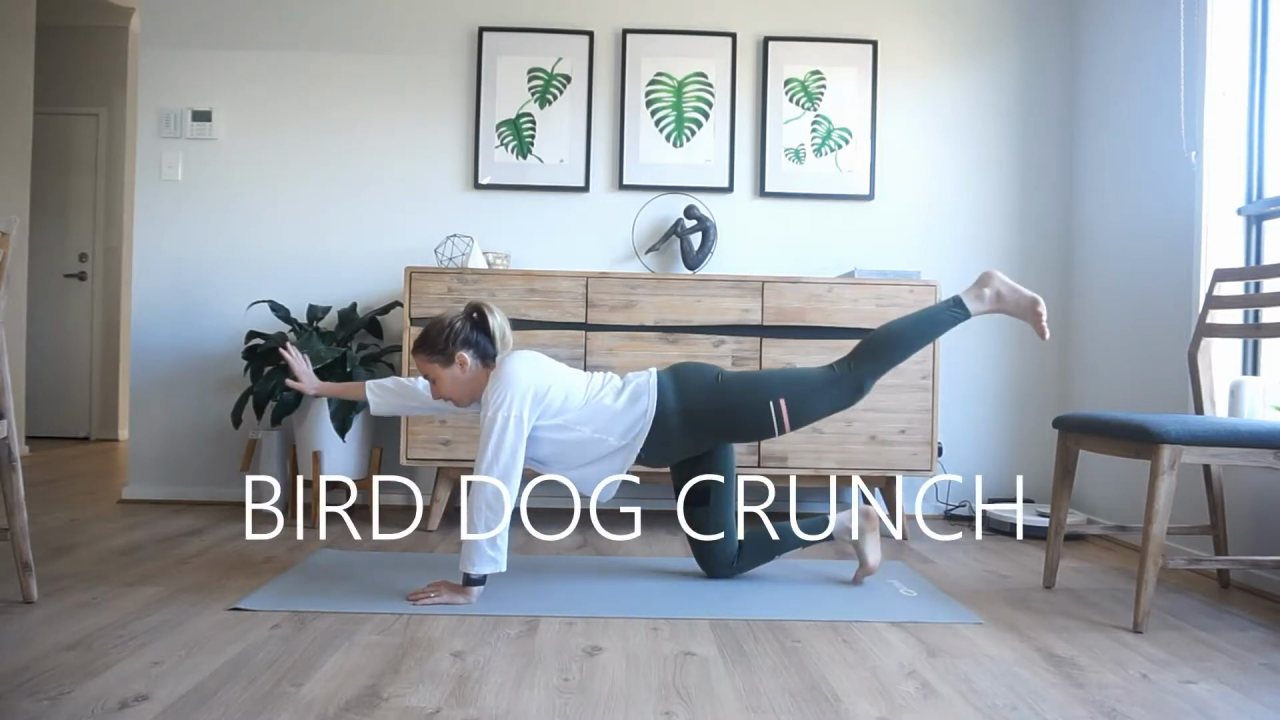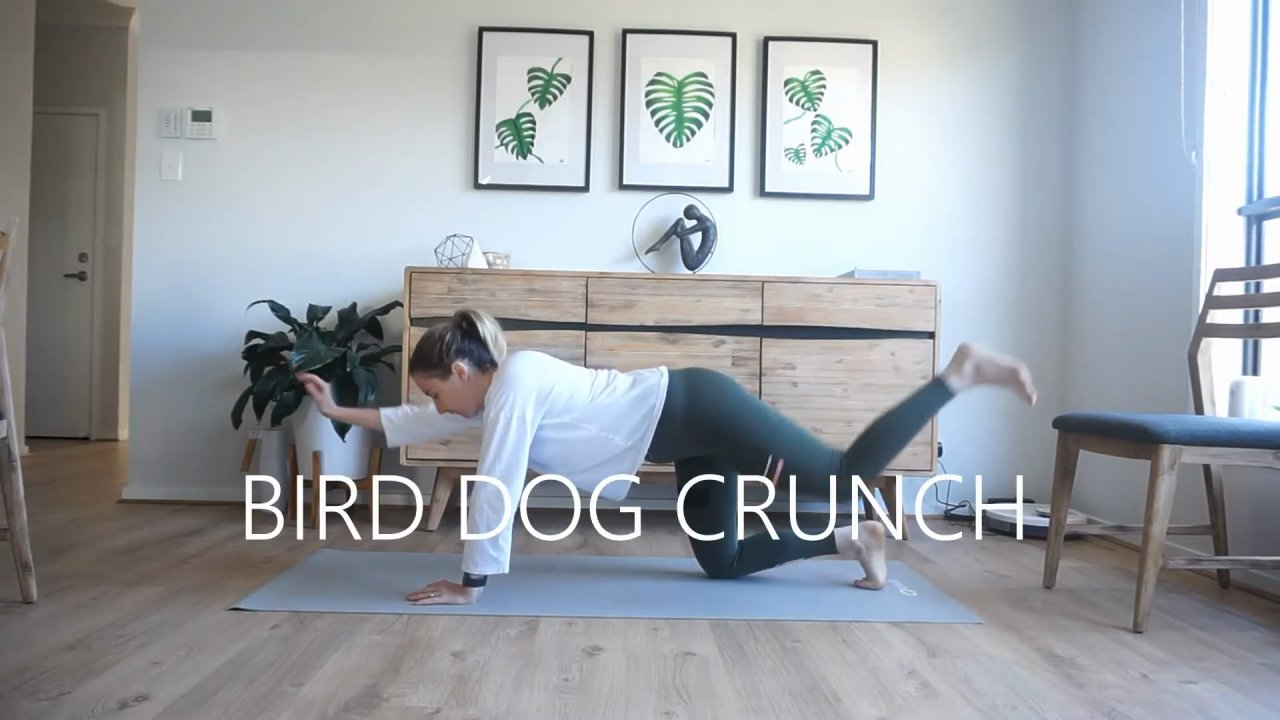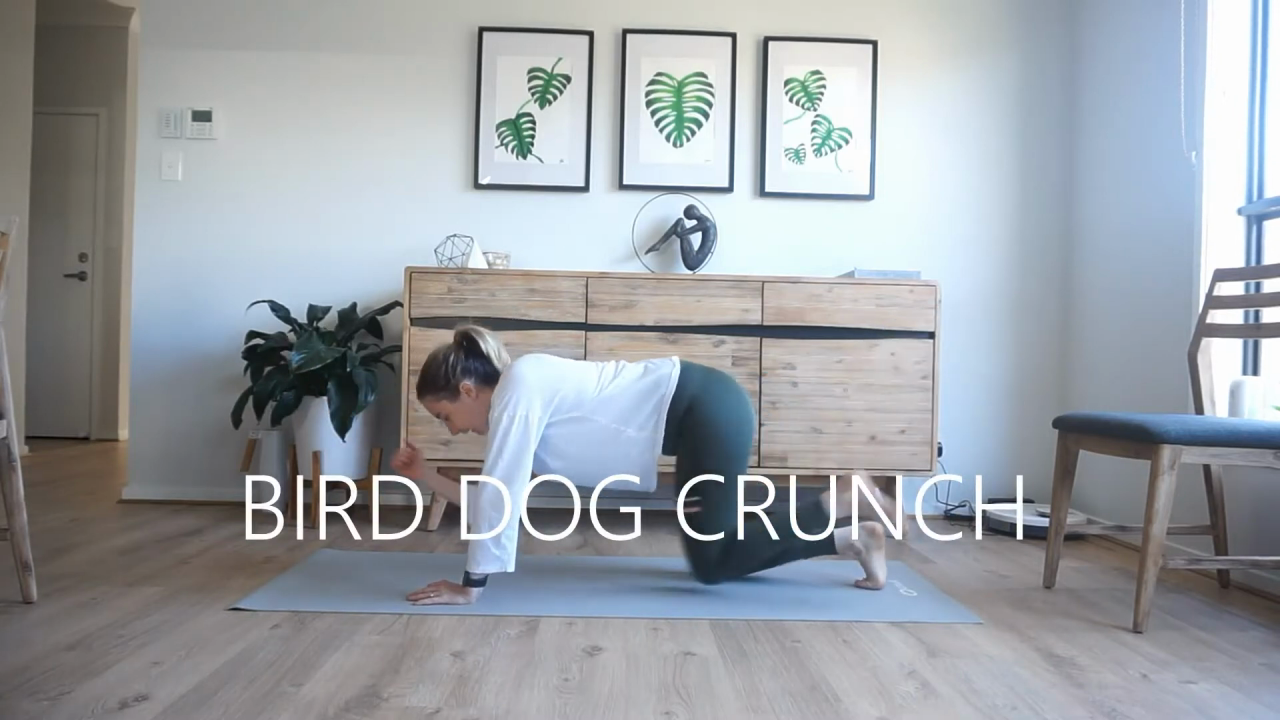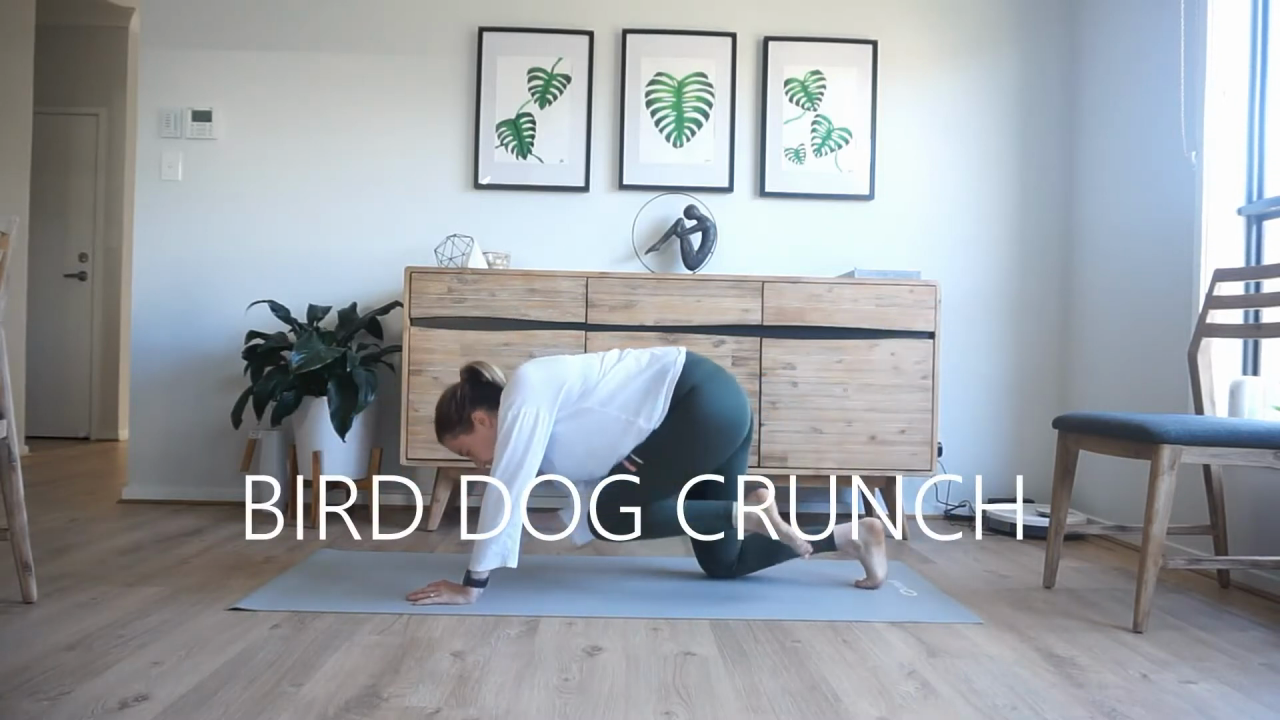
dt=0.3s
person 1, frame 1
left shoulder: (508, 384)
right shoulder: (494, 376)
left elbow: (493, 490)
right elbow: (409, 394)
left wrist: (470, 582)
right wrist: (322, 388)
left hip: (691, 408)
right hip: (686, 429)
left knee: (844, 383)
right knee: (722, 560)
left ankle: (981, 297)
right ankle: (848, 526)
person 1, frame 2
left shoulder: (512, 385)
right shoulder: (498, 387)
left elbow: (494, 492)
right elbow: (425, 421)
left wrist: (470, 583)
right wrist: (343, 412)
left hip: (694, 411)
right hip: (689, 429)
left knee: (848, 468)
right knee: (722, 562)
left ankle: (962, 372)
right ankle: (850, 539)
person 1, frame 3
left shoulder: (519, 388)
right shoulder: (522, 409)
left elbow: (500, 494)
right elbow: (506, 498)
left wrist: (469, 585)
right wrist: (434, 482)
left hip: (705, 407)
right hip: (702, 409)
left knee: (713, 564)
right knee: (716, 560)
left ankle: (836, 505)
right ankle: (849, 534)
person 1, frame 4
left shoulder: (524, 390)
right shoulder: (547, 437)
left elbow: (506, 492)
right elbow: (590, 516)
left wrist: (471, 585)
right wrist: (496, 517)
left hip: (703, 398)
right hip: (715, 406)
left knee: (616, 518)
right knee: (721, 562)
left ankle: (748, 513)
right ankle: (850, 536)
